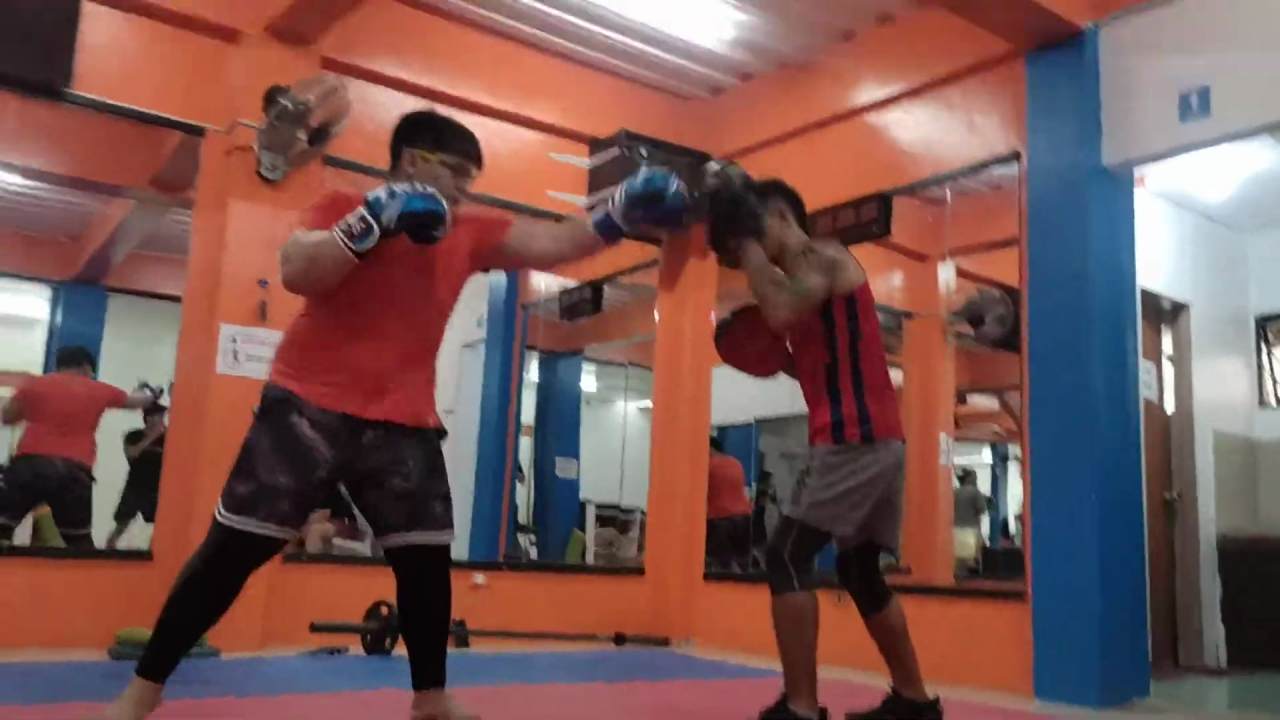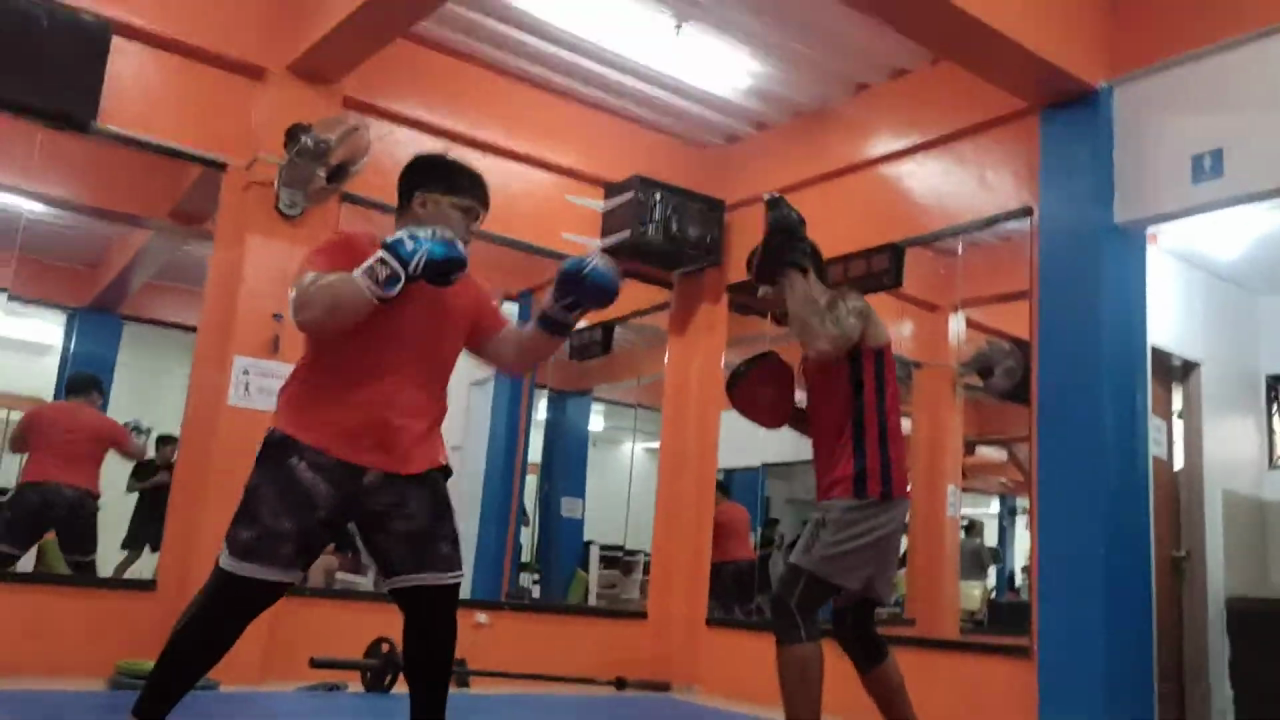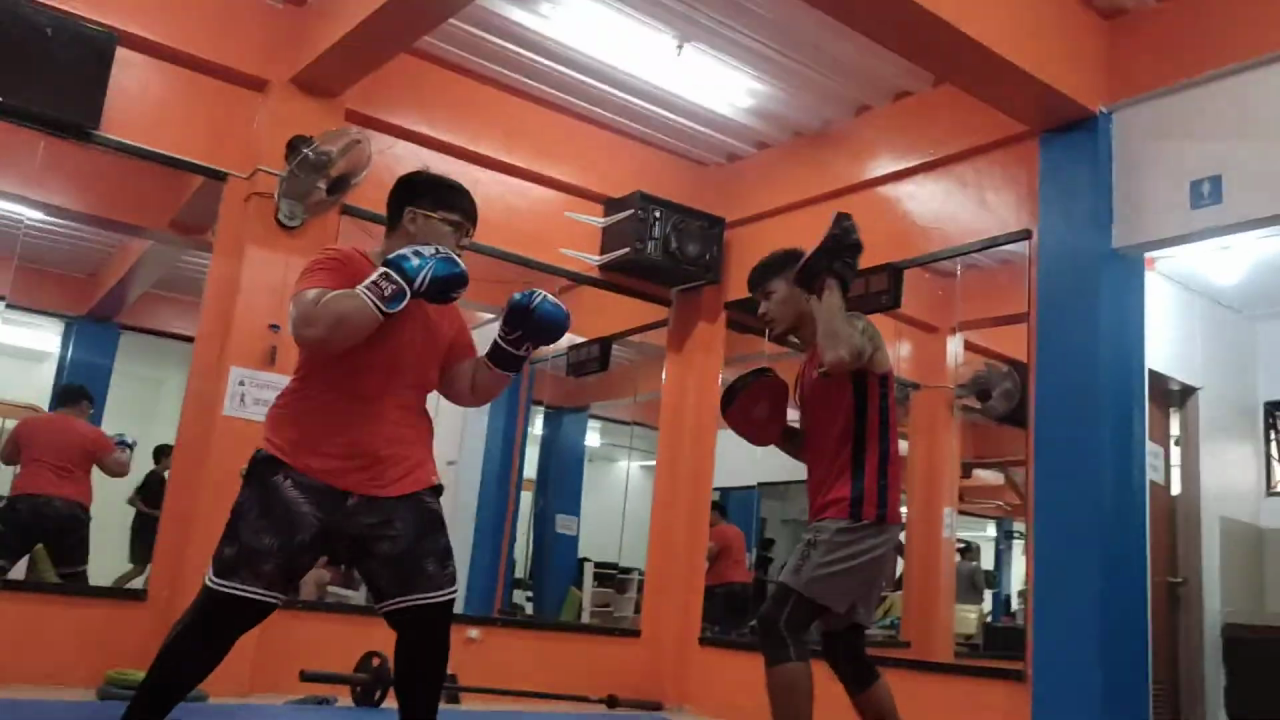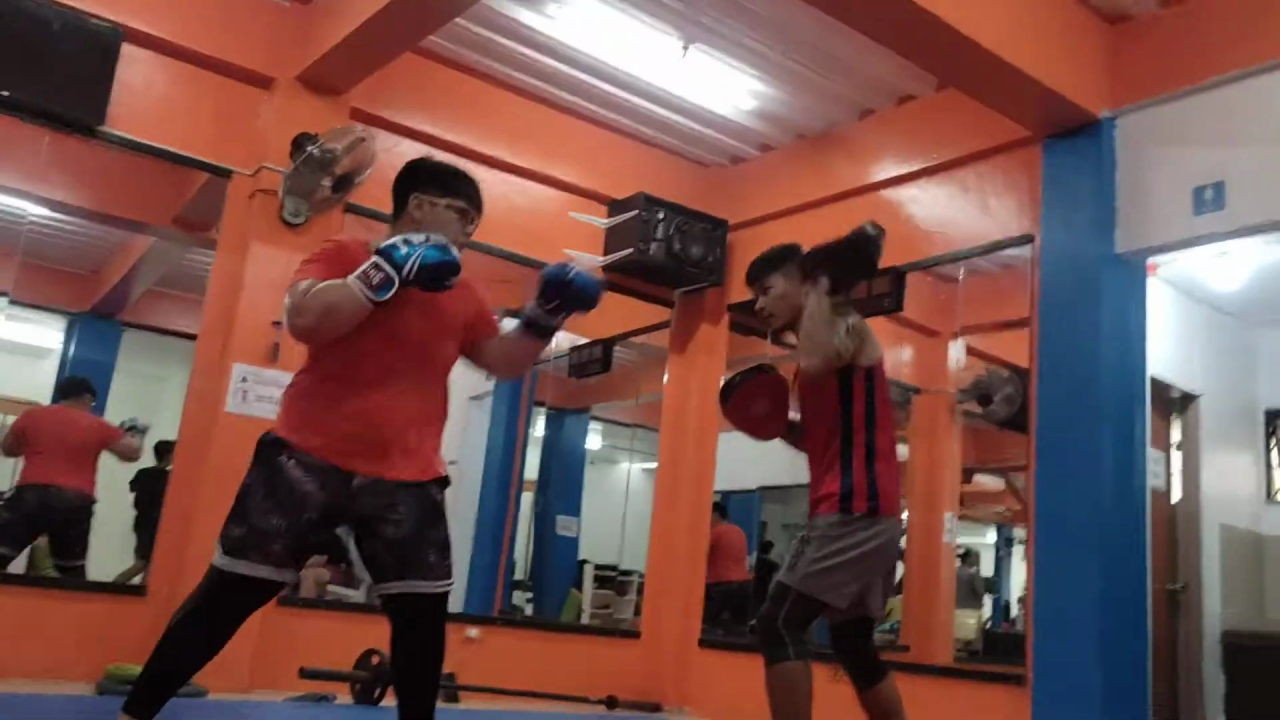
dt=0.1s
person 1, frame 1
left shoulder: (467, 233)
right shoulder: (344, 208)
left elbow: (551, 244)
right elbow: (297, 272)
left wrist: (621, 212)
right wrist: (373, 220)
left hip: (403, 426)
right hip: (311, 409)
left knee: (427, 560)
right knee: (239, 546)
person 1, frame 2
left shoulder: (463, 288)
right shoulder: (349, 248)
left elbow: (515, 356)
right elbow: (312, 312)
left wrist: (562, 309)
right wrist: (395, 260)
left hip: (411, 470)
right hip: (313, 453)
left knee: (436, 600)
right knee: (240, 589)
person 1, frame 3
left shoulder: (446, 310)
right shoulder: (340, 265)
left elbow: (471, 389)
right elbow: (313, 330)
left wrist: (517, 343)
right wrist: (398, 280)
left hip: (399, 492)
right hip: (299, 474)
left knee: (430, 618)
right knee: (226, 607)
person 1, frame 4
left shoulder: (457, 290)
right shoulder: (349, 257)
left elbow: (507, 360)
right elbow: (305, 320)
left wrist: (545, 316)
right wrist: (390, 272)
left hip: (404, 480)
right hip: (311, 456)
left knee: (424, 613)
right knee: (234, 595)
person 2, frame 1
left shoulder: (825, 259)
right shoulder: (807, 280)
left elbow: (782, 314)
left wrist: (743, 243)
left hip: (854, 438)
right hip: (874, 439)
left knee: (786, 555)
right knee: (857, 569)
person 2, frame 2
left shoulder: (851, 309)
right shoulder: (820, 340)
left elbow: (825, 346)
left wrist: (793, 274)
right wrist: (784, 413)
left hip: (863, 495)
right hip: (862, 497)
left knee: (791, 605)
right knee: (854, 625)
person 2, frame 3
left shoulder: (854, 330)
right shoulder: (812, 362)
left elbow: (837, 356)
left wrist: (831, 284)
left hip: (856, 517)
right hip: (852, 519)
left knee: (779, 624)
right knee: (843, 647)
person 2, frame 4
left shoulder: (845, 328)
right shoulder: (828, 342)
left elbow: (812, 362)
left wrist: (819, 292)
left hip: (854, 512)
right hip: (872, 514)
left knee: (780, 624)
right knee: (851, 644)
person 3, frame 1
left shoulder: (34, 384)
right shoulder: (98, 391)
right elbow: (135, 401)
right wrist: (148, 394)
left hip: (29, 464)
right hip: (72, 472)
right knee: (79, 541)
person 3, frame 2
left shoulder: (38, 413)
right shoulder: (104, 423)
right elbow: (137, 452)
right wrist: (138, 433)
left hip: (34, 492)
right hip: (80, 499)
right knee: (84, 569)
person 3, frame 3
left shoulder: (27, 424)
right shoulder: (93, 435)
right elbow: (120, 469)
right wrist: (125, 447)
left hip: (25, 504)
right hip: (70, 511)
right knee: (74, 579)
person 3, frame 4
left shoulder: (32, 416)
right shoulder: (98, 426)
right elbow: (131, 453)
right wrist: (135, 432)
left hip: (32, 495)
right hip: (75, 503)
right knee: (72, 572)
